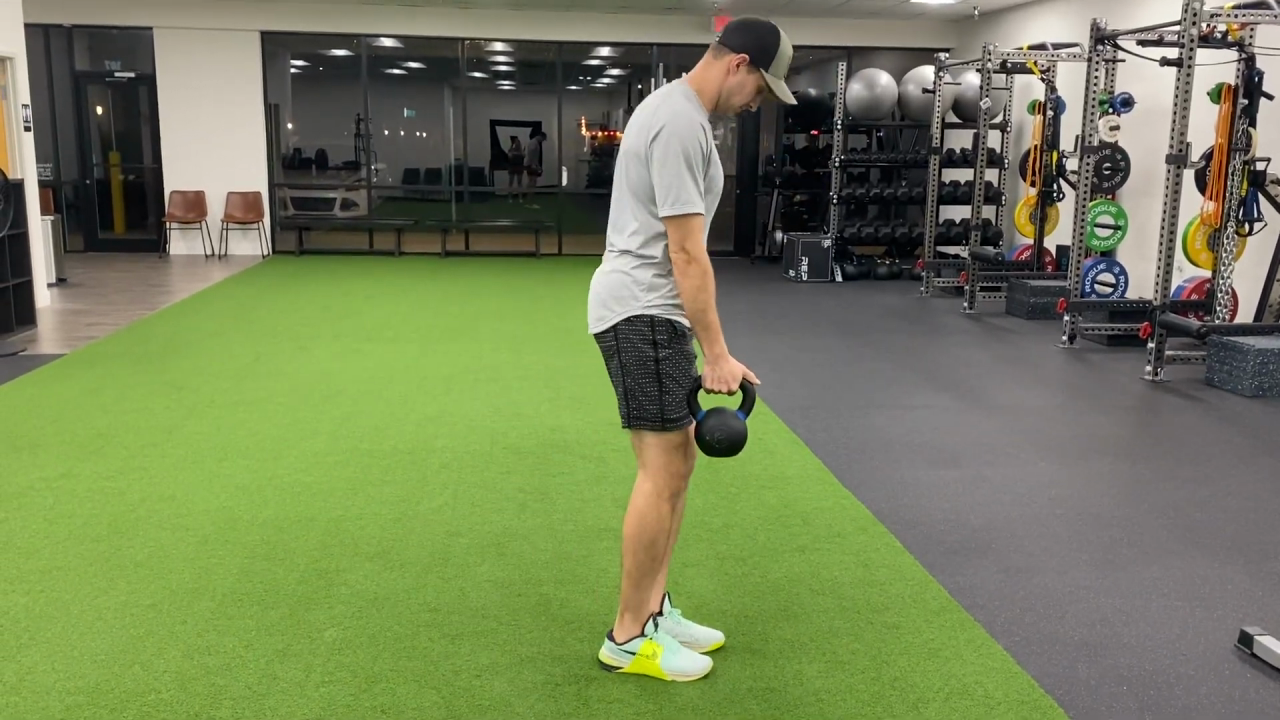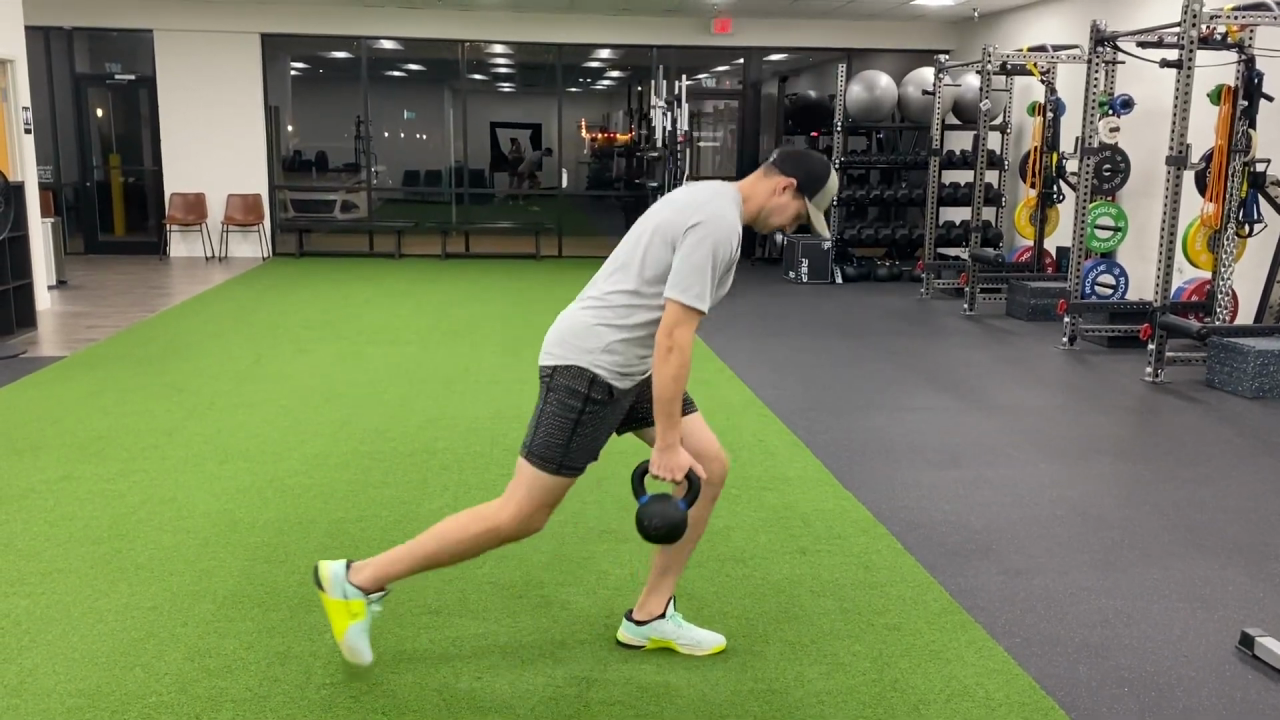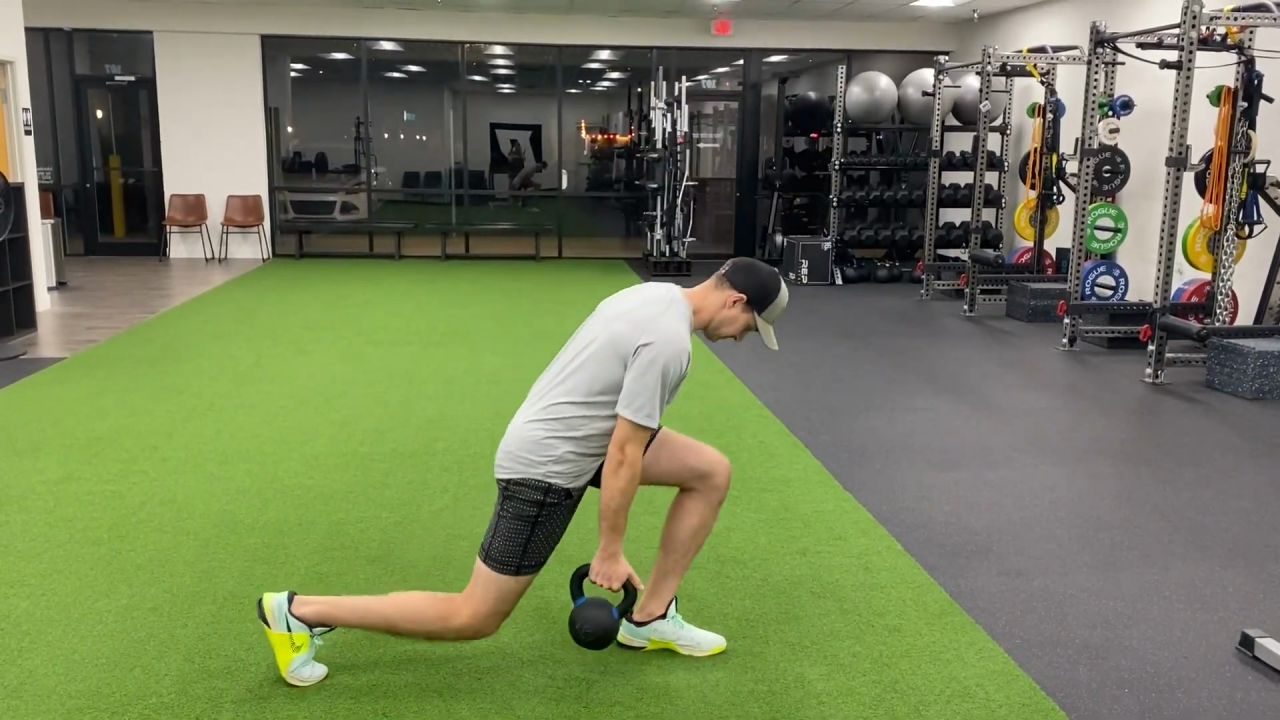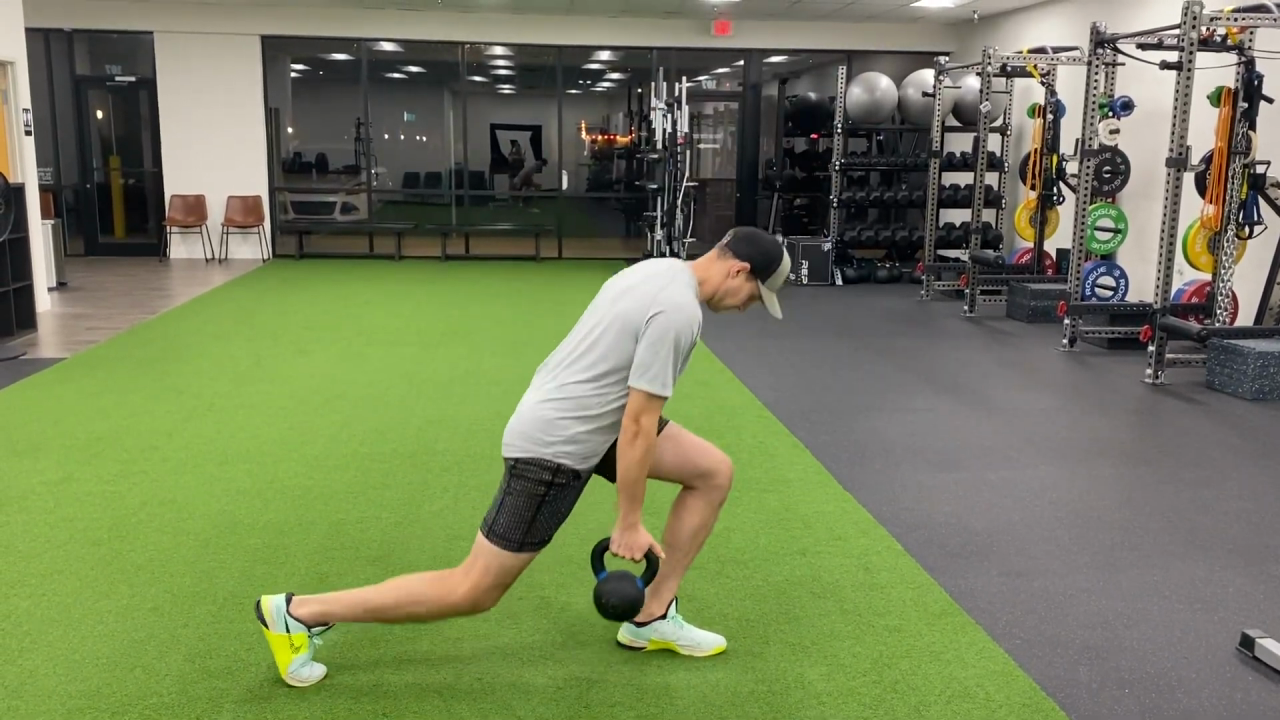
dt=0.4s
person 1, frame 1
left shoulder: (674, 108)
right shoulder: (682, 123)
right elbow: (686, 252)
right wrist: (717, 354)
left hip: (644, 306)
right hip: (644, 311)
left knee: (675, 464)
right knee: (664, 474)
left ankle: (651, 613)
right ankle: (628, 638)
person 1, frame 2
left shoulder: (709, 196)
right shoulder: (721, 227)
right elbow: (673, 339)
right wrist: (667, 444)
left hip: (624, 358)
right hip: (590, 363)
left knee: (711, 467)
right knee: (522, 513)
left ankle: (649, 617)
right ankle: (356, 583)
person 1, frame 3
left shoulder: (656, 294)
right shoulder: (668, 344)
right elbow: (624, 456)
right wrist: (610, 552)
left hip: (559, 439)
right hip: (548, 466)
left knee: (712, 473)
right knee: (475, 616)
left ankle: (651, 616)
right ankle: (298, 612)
person 1, frame 4
left shoulder: (659, 271)
right shoulder: (678, 310)
right elbow: (638, 424)
right wrist: (628, 526)
left hip: (583, 423)
right hip: (555, 445)
left knee: (714, 472)
right knee: (473, 592)
left ankle: (653, 617)
right ankle: (297, 615)
